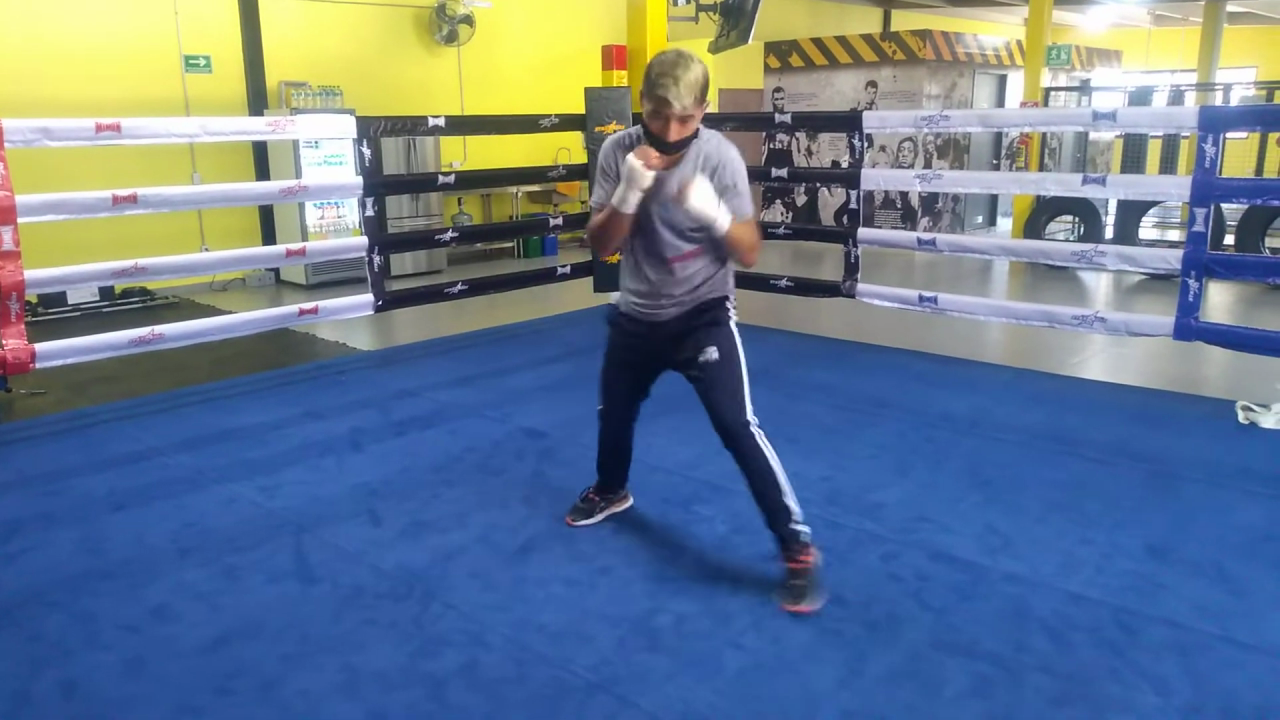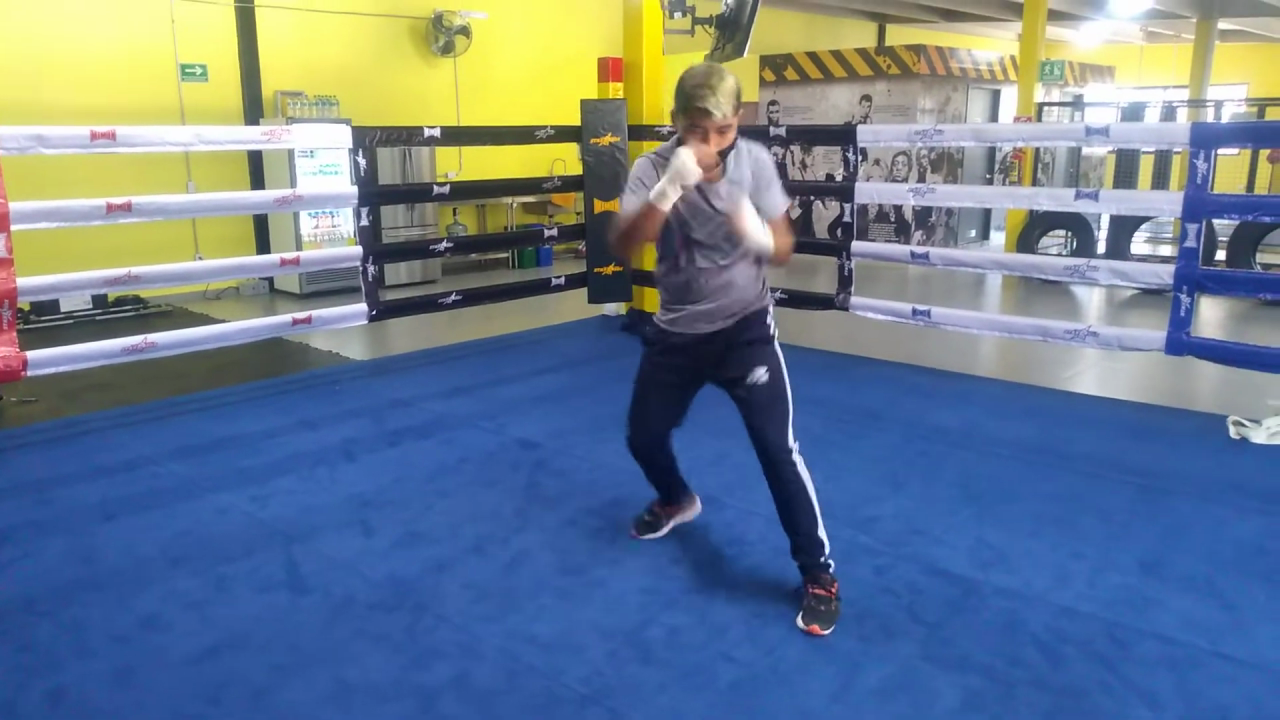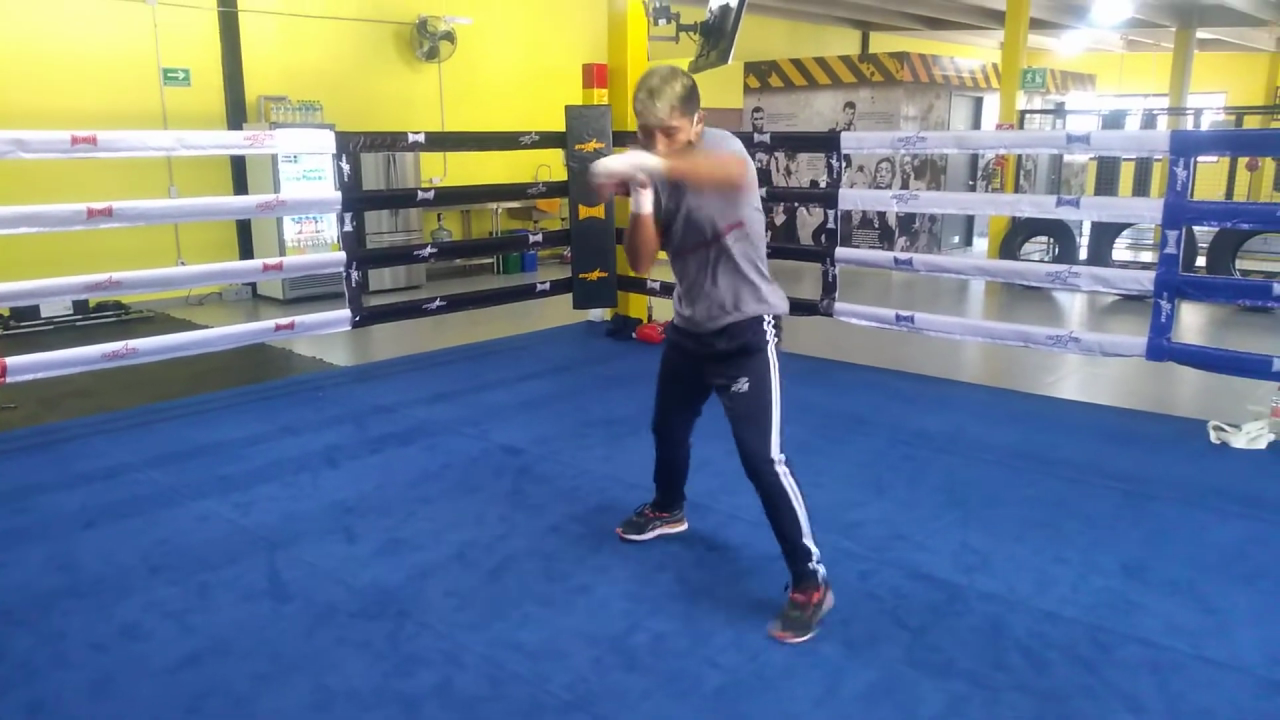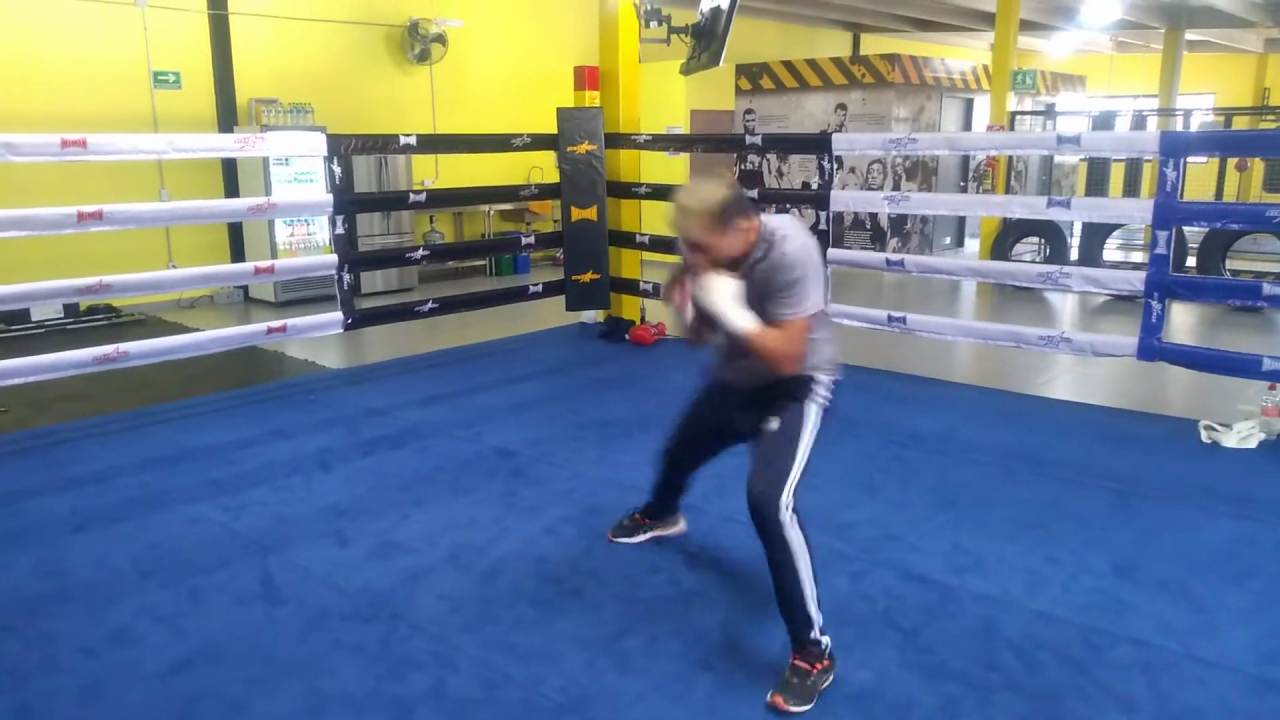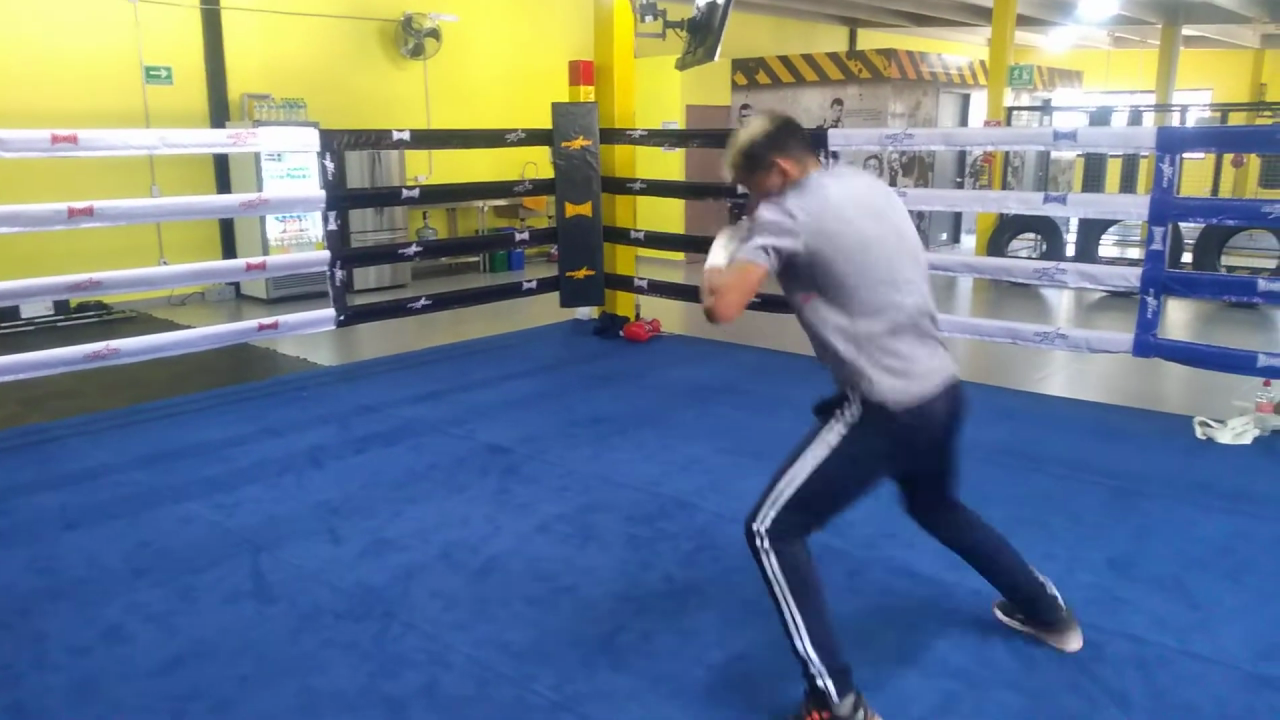
dt=0.3s
person 1, frame 1
left shoulder: (719, 154)
right shoulder: (616, 149)
left elbow: (747, 254)
right elbow: (601, 244)
left wrist: (714, 212)
right wrist: (628, 192)
left hip: (703, 312)
right hip: (637, 314)
left knee: (737, 426)
right knee: (613, 414)
left ankle: (798, 548)
right ankle: (610, 490)
person 1, frame 2
left shoulder: (754, 162)
right shoulder: (652, 167)
left elbow: (783, 247)
right elbow: (622, 246)
left wrist: (761, 239)
right wrist: (669, 189)
left hip: (744, 326)
right hip: (676, 333)
left knee: (777, 449)
right knee: (643, 435)
left ankle: (820, 575)
right ankle: (676, 499)
person 1, frame 3
left shoulder: (719, 149)
right shoulder: (645, 167)
left elbow: (732, 171)
right elbow: (641, 257)
left wrist: (631, 162)
right wrist: (638, 191)
left hip: (748, 325)
right hip: (692, 326)
left knee: (759, 452)
right knee: (669, 427)
left ankle: (811, 583)
right ankle: (669, 508)
person 1, frame 4
left shoulder: (791, 249)
right shoulder: (703, 256)
left elbow: (786, 360)
right elbow: (700, 332)
left wrist: (732, 314)
right wrist: (686, 303)
left hip: (798, 386)
right hip: (736, 380)
left knee: (768, 501)
right knee: (679, 452)
left ankle: (813, 652)
right ankle: (662, 512)
person 1, frame 5
left shoulder: (786, 212)
right shoulder: (866, 184)
left elbow: (721, 308)
left wrist: (720, 258)
left hip: (881, 406)
right hip: (938, 388)
left knee: (772, 530)
right knee: (935, 506)
right ankle: (1045, 610)
